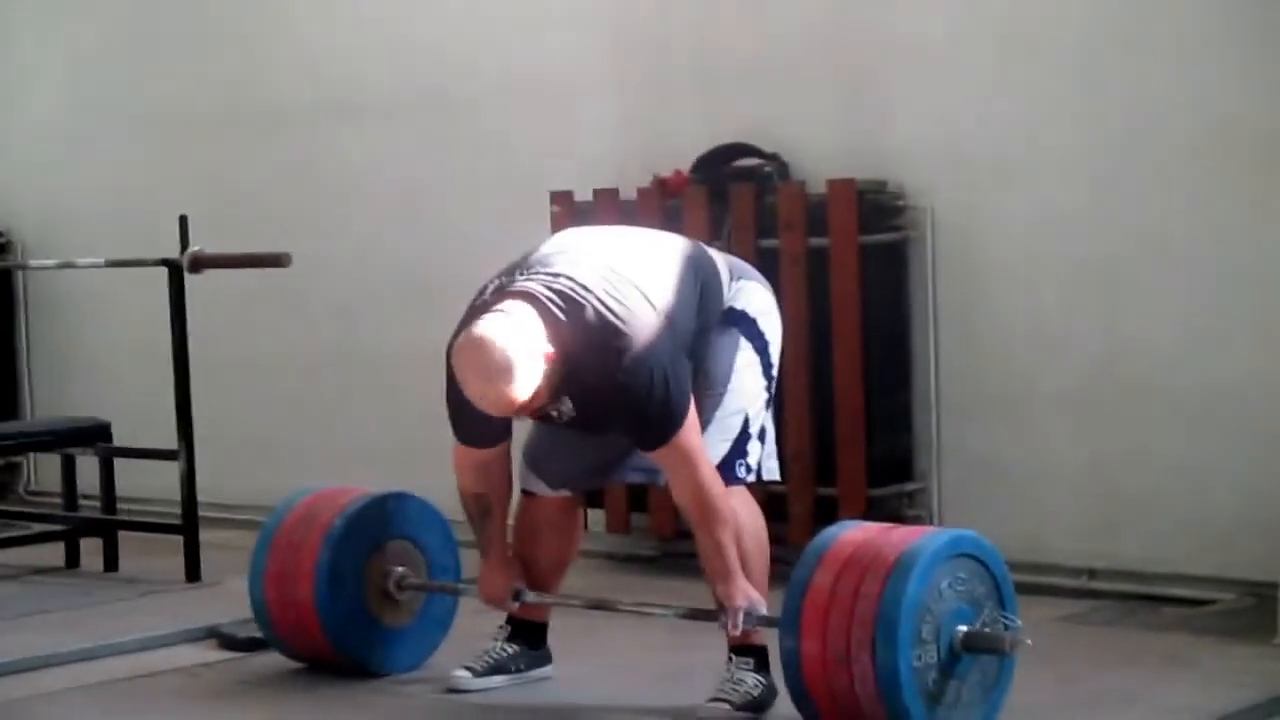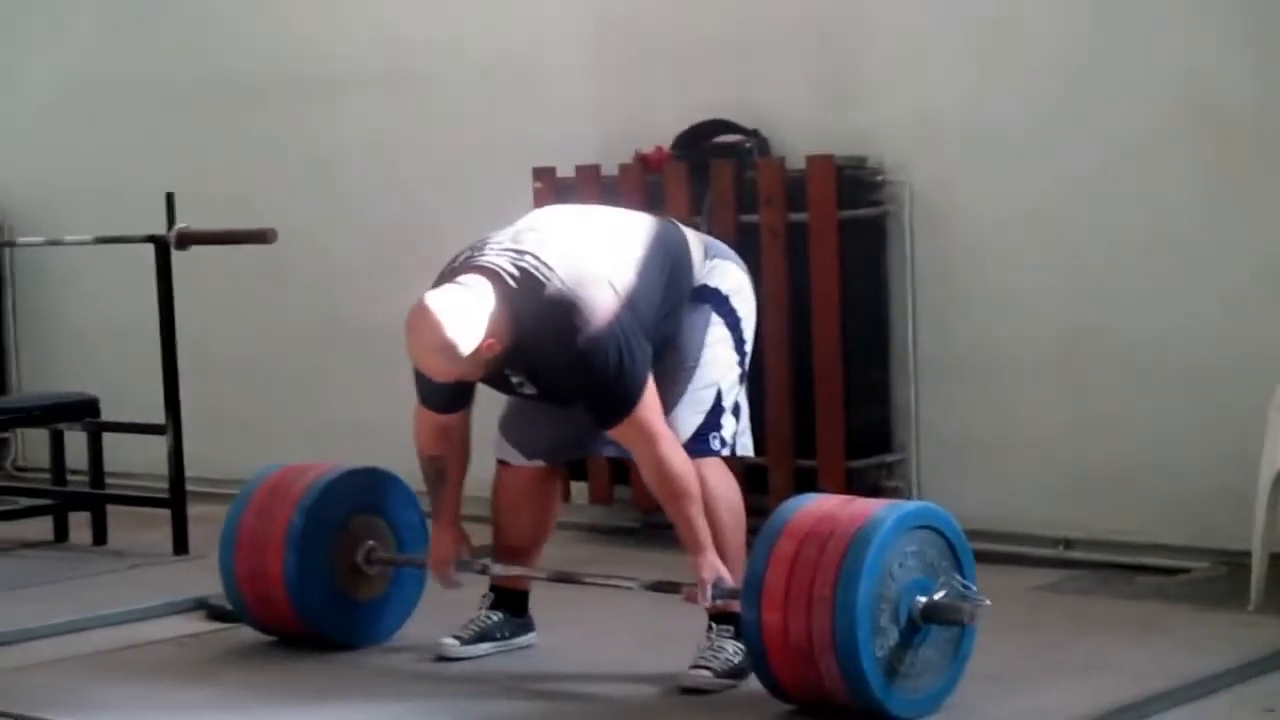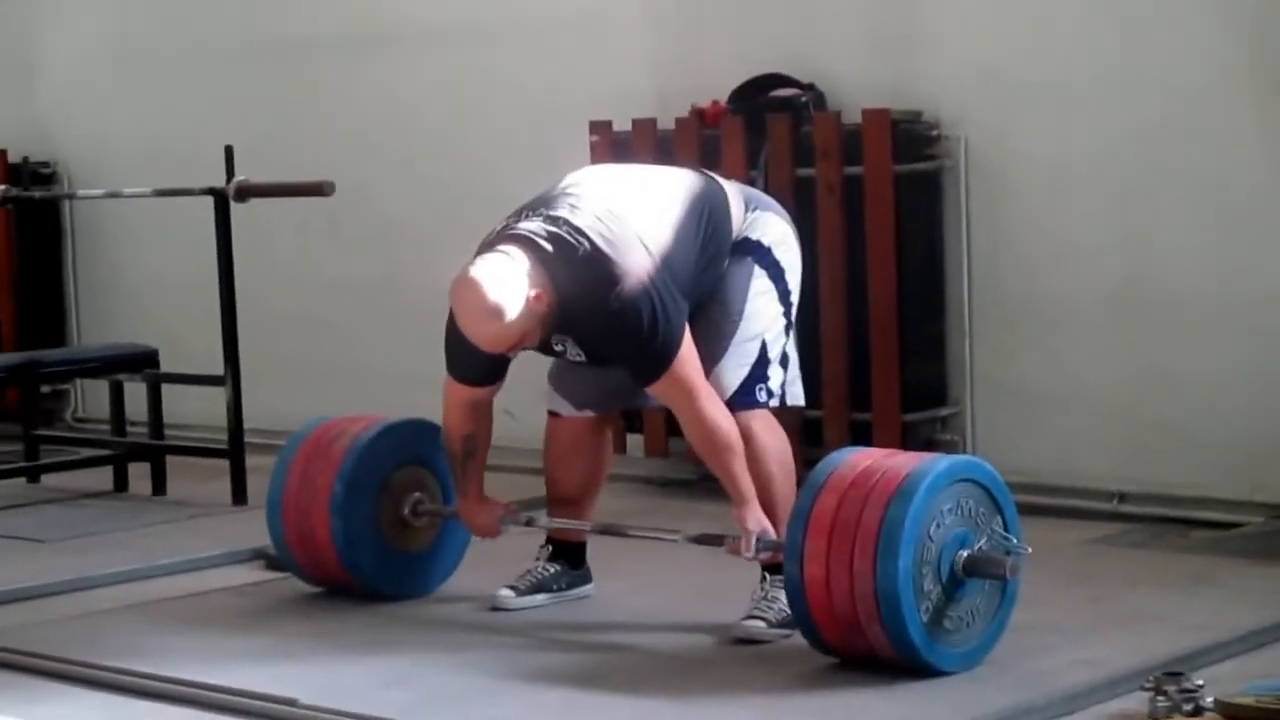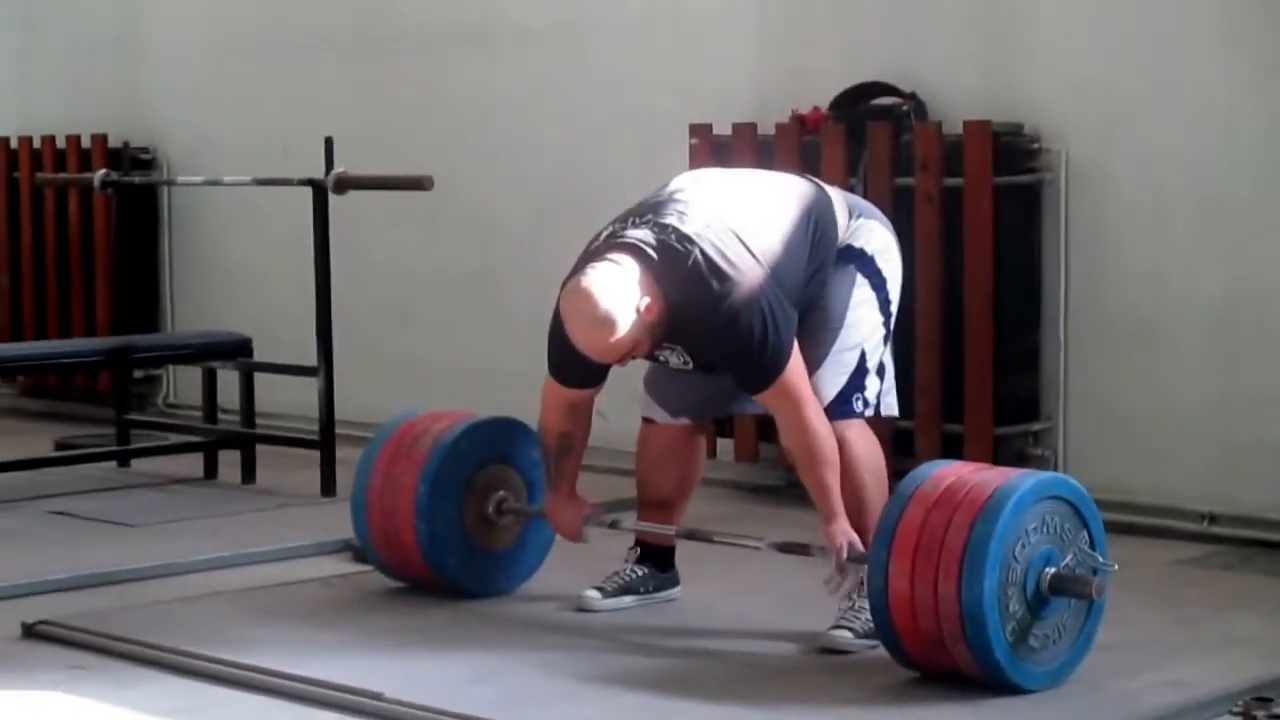
dt=0.5s
person 1, frame 1
left shoulder: (631, 353)
right shoulder: (477, 359)
left elbow: (690, 476)
right elbow: (478, 464)
left wrist: (730, 580)
right wrist: (495, 559)
left knee: (720, 477)
right knee: (546, 480)
left ankle: (750, 664)
right ankle: (525, 640)
person 1, frame 2
left shoulder: (585, 334)
right shoulder: (445, 325)
left elbow: (654, 449)
right elbow: (440, 427)
left wrist: (701, 553)
right wrist: (445, 526)
left hip: (699, 290)
left knee: (694, 450)
right knee: (522, 451)
left ankle: (730, 630)
right ankle: (507, 608)
person 1, frame 3
left shoulder: (623, 294)
right shoulder: (484, 300)
left elbow: (694, 403)
right elbow: (466, 403)
left wrist: (746, 506)
right wrist: (470, 497)
left hip: (744, 240)
left knee: (741, 404)
right knee: (572, 402)
left ankle: (783, 580)
right ankle: (565, 559)
person 1, frame 4
left shoulder: (734, 303)
right shoulder: (589, 302)
left elbow: (798, 414)
right elbow: (566, 401)
left wrist: (834, 520)
right wrist: (561, 494)
left hip: (845, 247)
left knee: (836, 411)
right knee: (667, 407)
left ankle: (871, 590)
right ankle: (653, 564)
